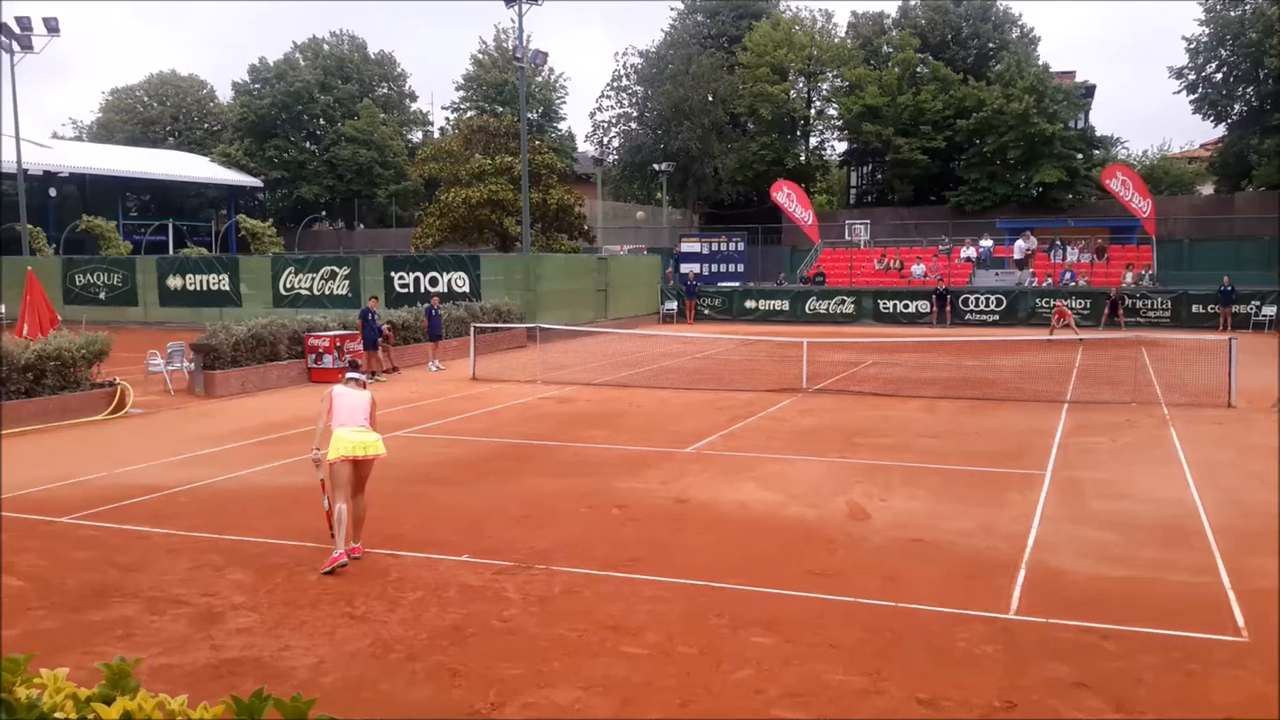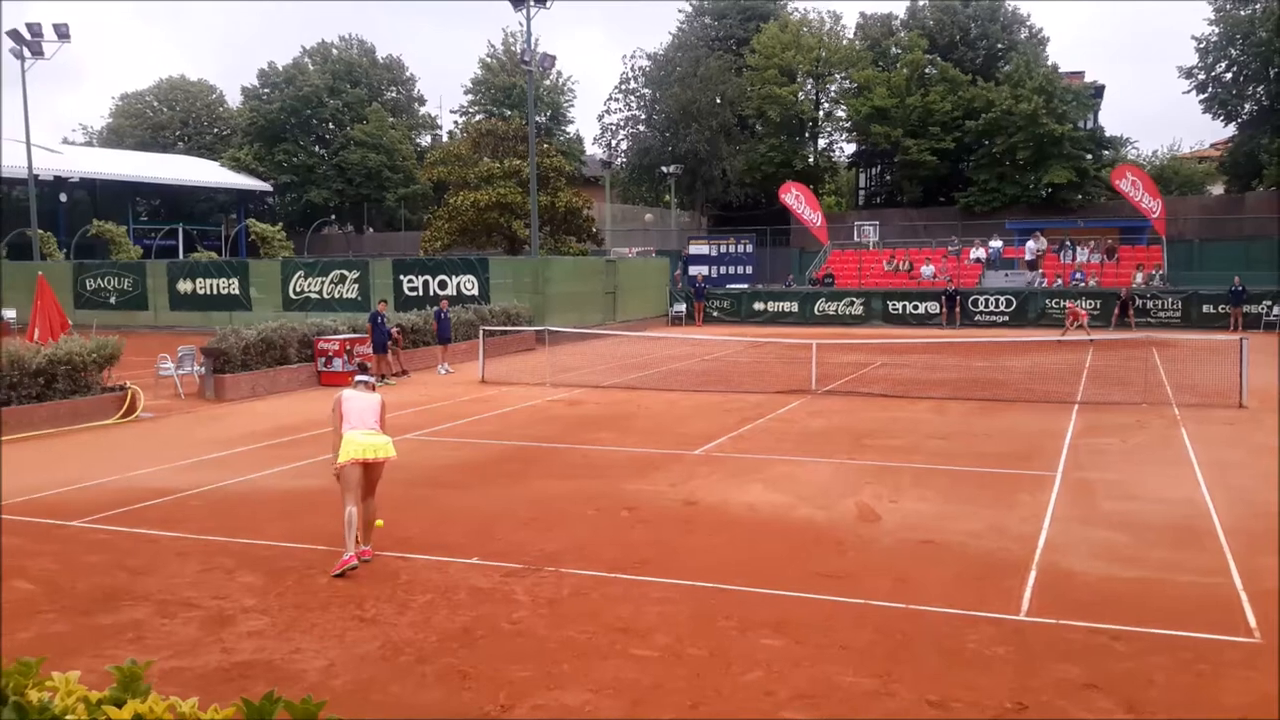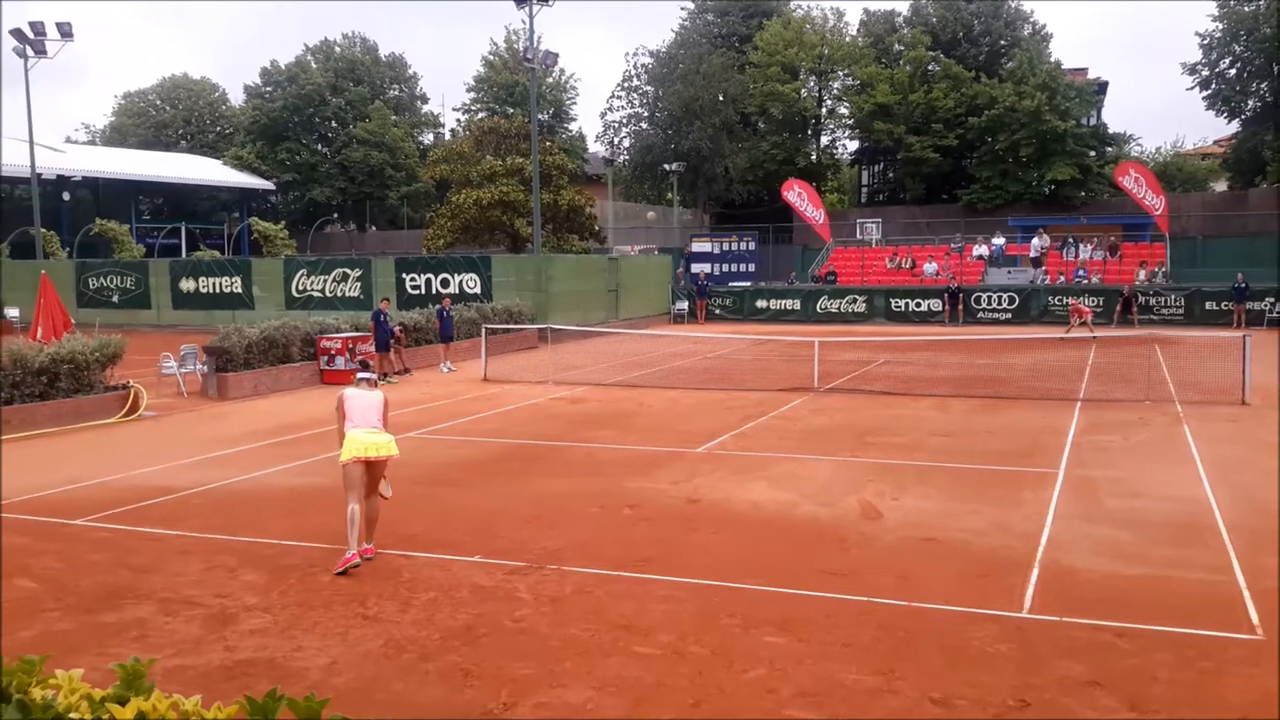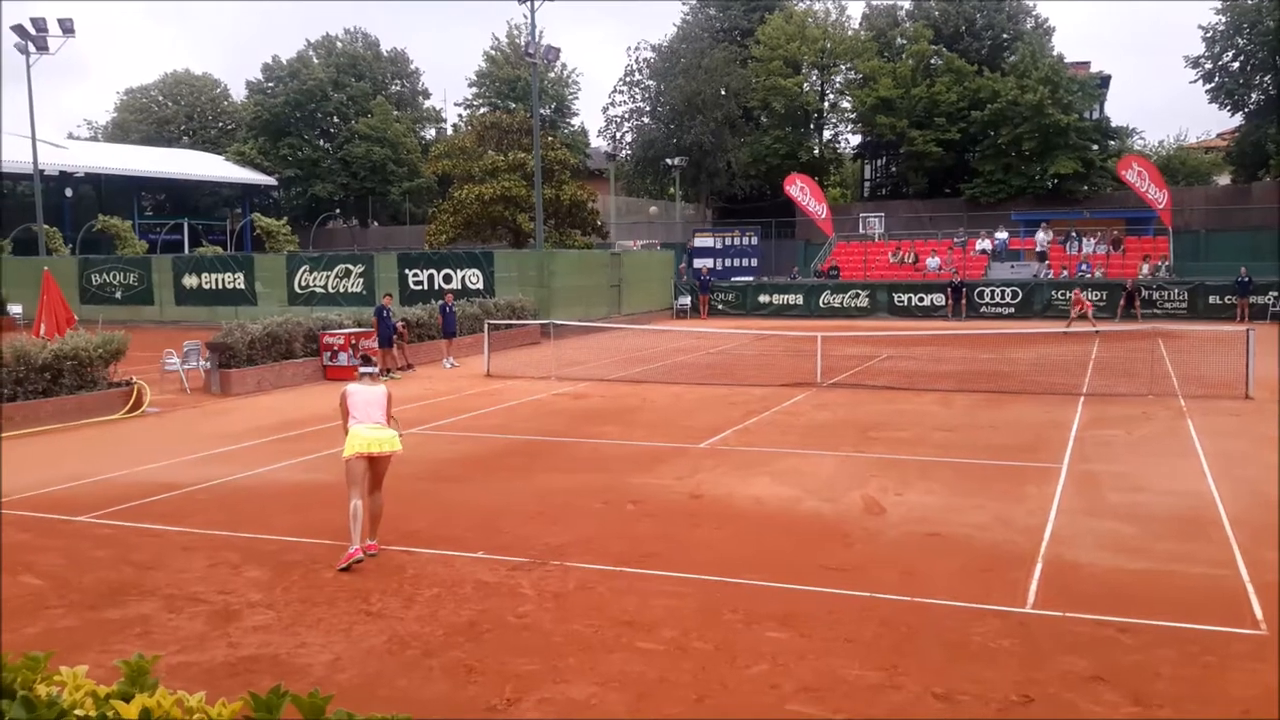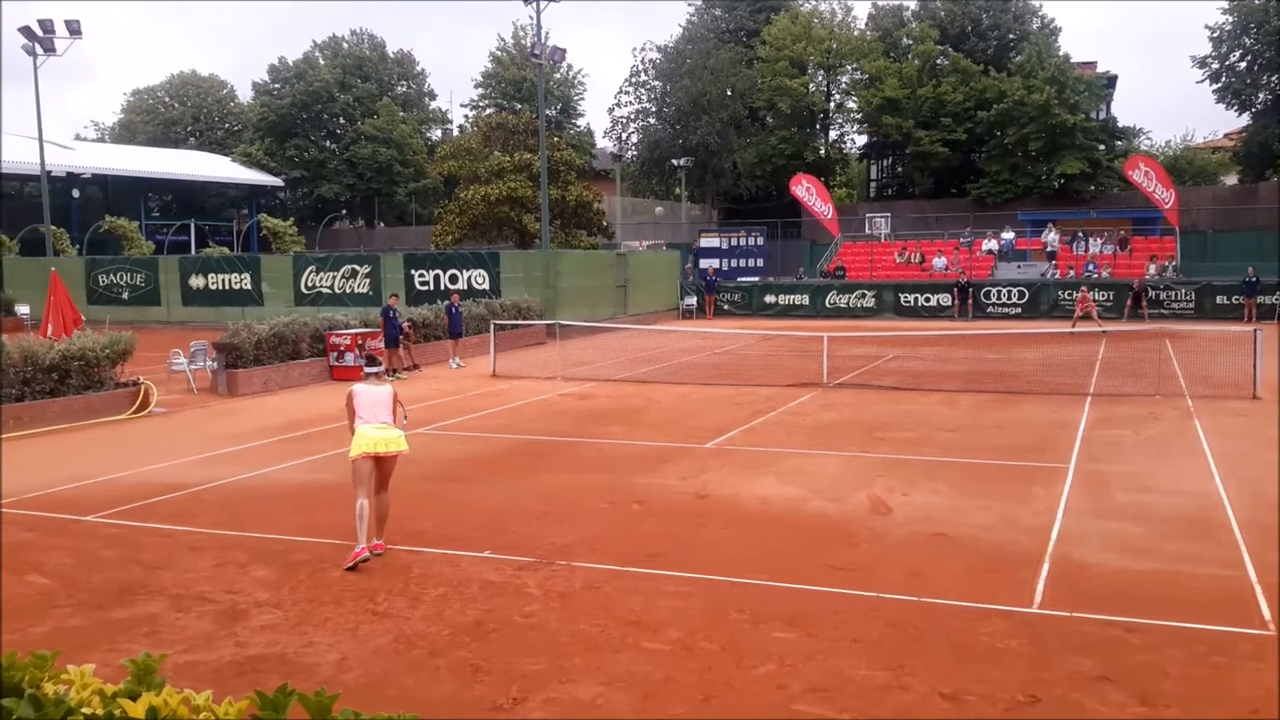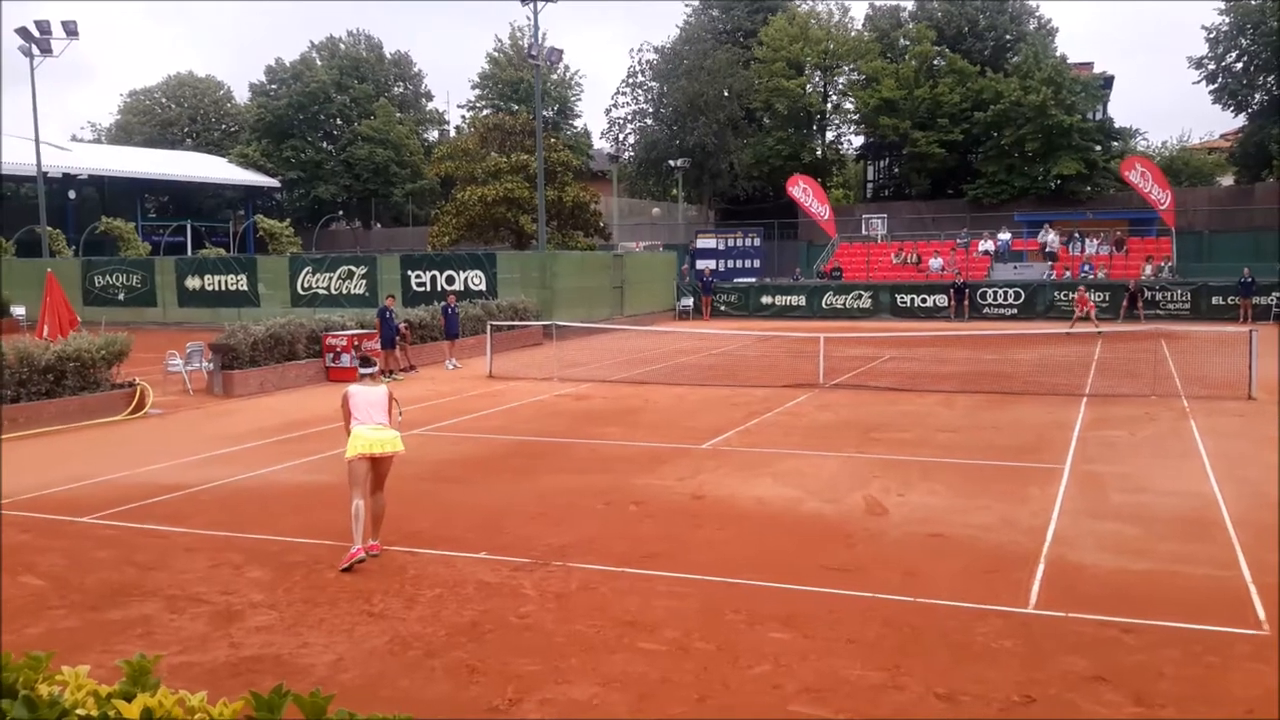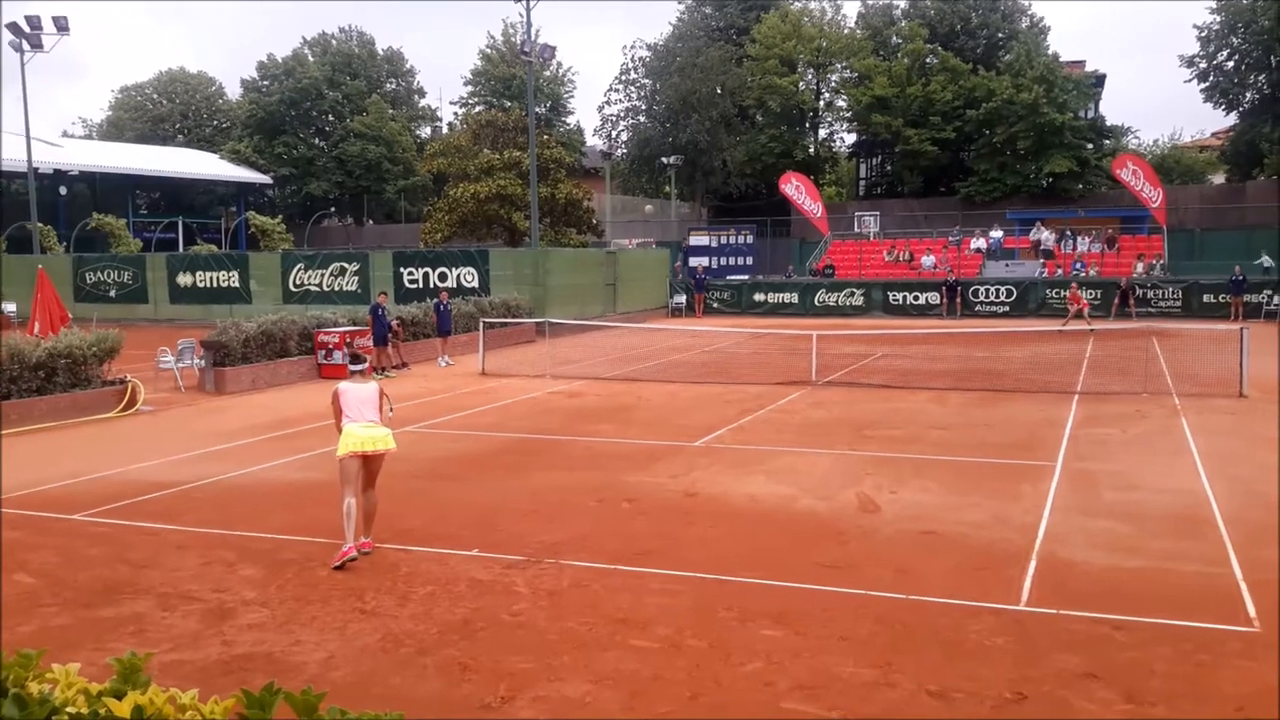
dt=0.2s
person 1, frame 1
left shoulder: (332, 391)
right shoulder: (369, 396)
left elbow: (322, 419)
left wrist: (316, 448)
left hip: (343, 440)
right hip: (368, 440)
left knee: (339, 498)
right knee: (358, 494)
left ankle: (339, 551)
right ankle: (356, 545)
person 1, frame 2
left shoulder: (342, 396)
right shoulder: (378, 399)
left elbow: (337, 429)
left wrist: (335, 461)
left hip: (353, 443)
right hip: (379, 443)
left knee: (350, 501)
right knee: (368, 497)
left ankle: (350, 554)
right ankle: (366, 548)
person 1, frame 3
left shoulder: (344, 394)
right shoulder: (381, 396)
left elbow: (341, 429)
left wrist: (345, 453)
right wrist: (381, 469)
left hip: (356, 441)
right hip: (381, 441)
left knee: (353, 499)
right knee: (371, 495)
left ankle: (352, 552)
right ankle: (368, 546)
person 1, frame 4
left shoulder: (347, 390)
right shoulder: (384, 390)
left elbow: (346, 424)
left hip: (359, 437)
right hip: (384, 436)
left knee: (356, 495)
right knee: (375, 491)
left ankle: (355, 547)
right ankle: (372, 542)
person 1, frame 5
left shoulder: (353, 391)
right shoulder: (390, 390)
left elbow: (352, 425)
left hip: (365, 437)
right hip: (390, 436)
left knee: (362, 495)
right knee: (381, 491)
left ankle: (361, 546)
right ankle: (378, 542)
person 1, frame 6
left shoulder: (349, 392)
right shoulder: (386, 390)
left elbow: (348, 426)
left hip: (361, 438)
right hip: (386, 437)
left knee: (358, 495)
right knee: (377, 492)
left ankle: (357, 547)
right ankle: (374, 543)
person 1, frame 7
left shoulder: (339, 389)
right shoulder: (376, 387)
left elbow: (338, 424)
left hip: (352, 435)
right hip: (377, 434)
left knee: (349, 493)
right knee: (369, 489)
left ankle: (349, 545)
right ankle: (366, 540)
